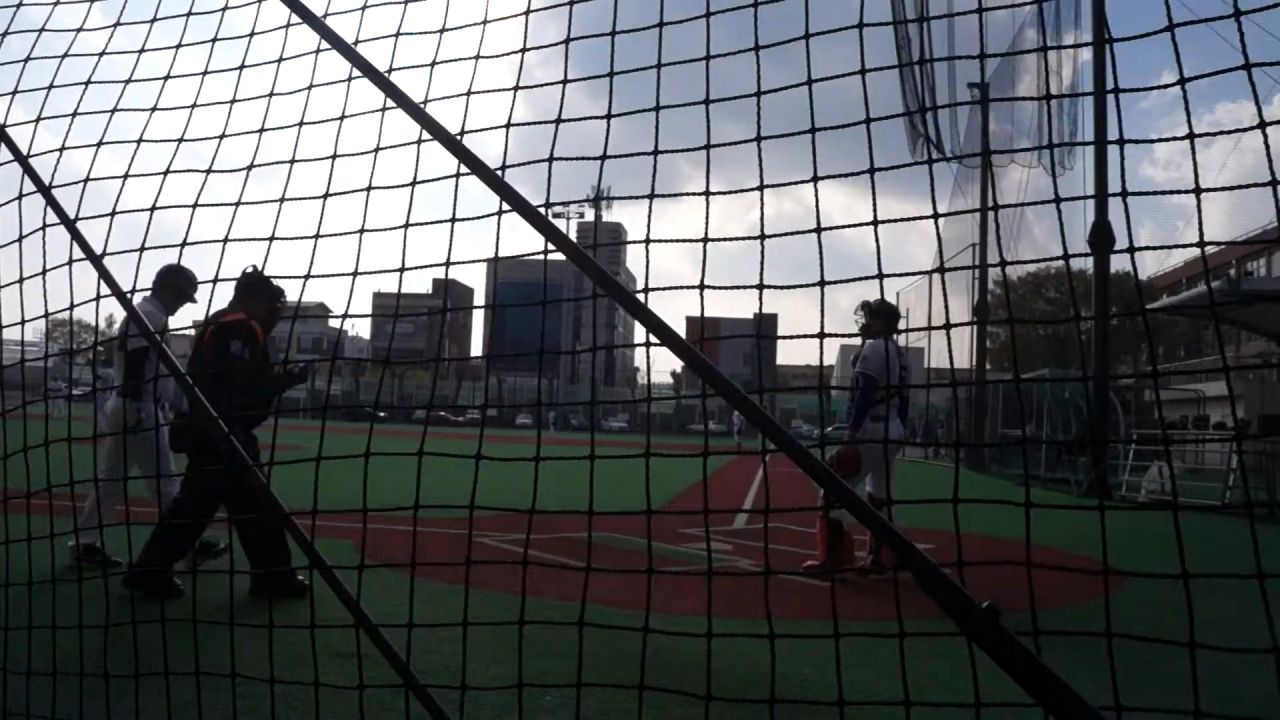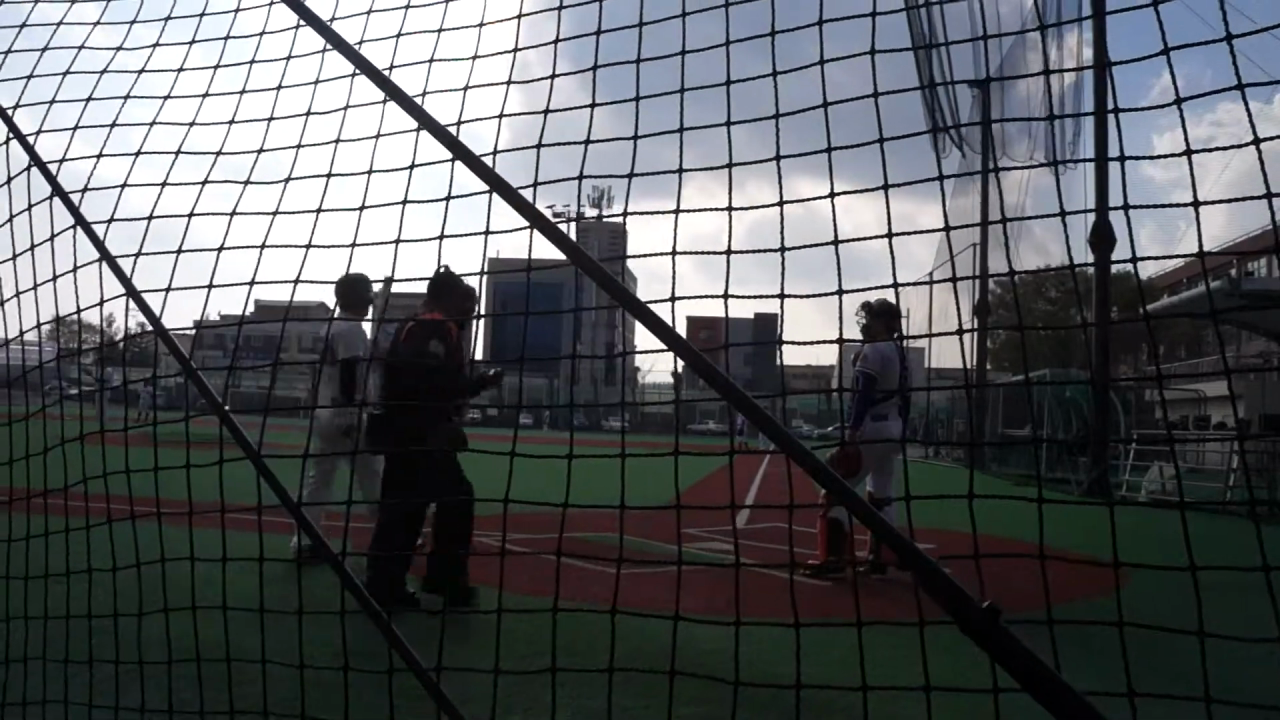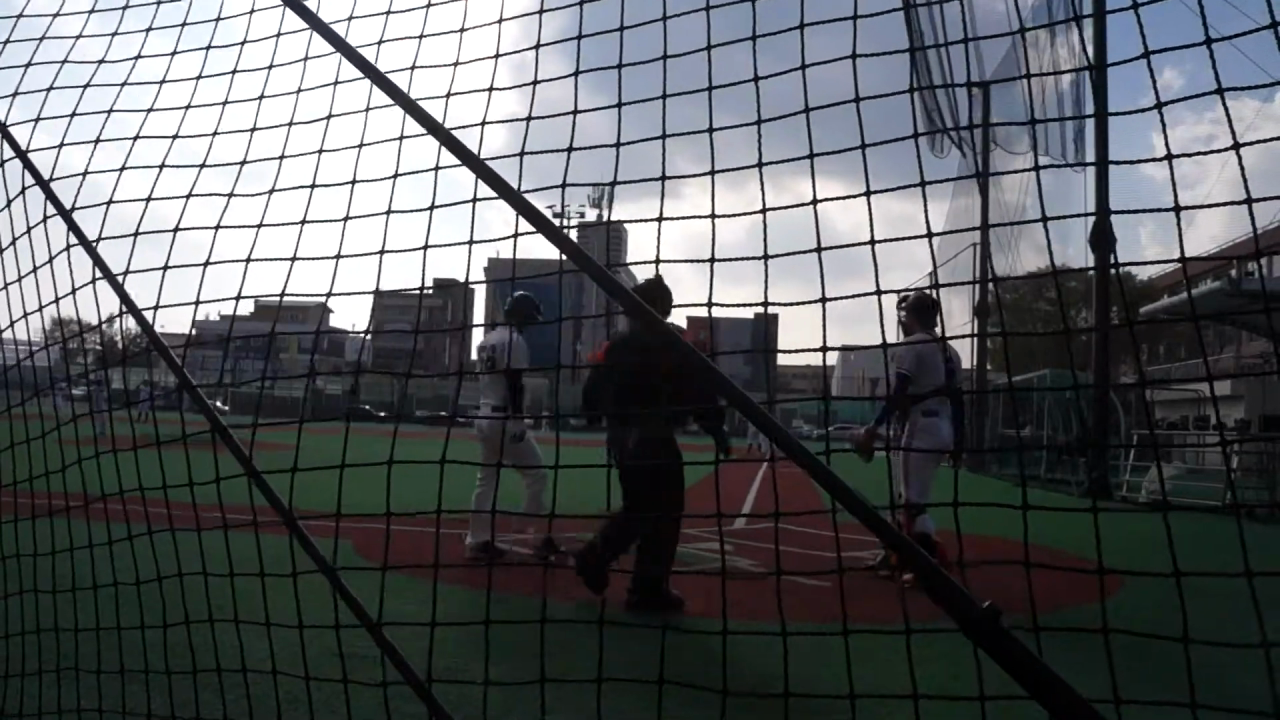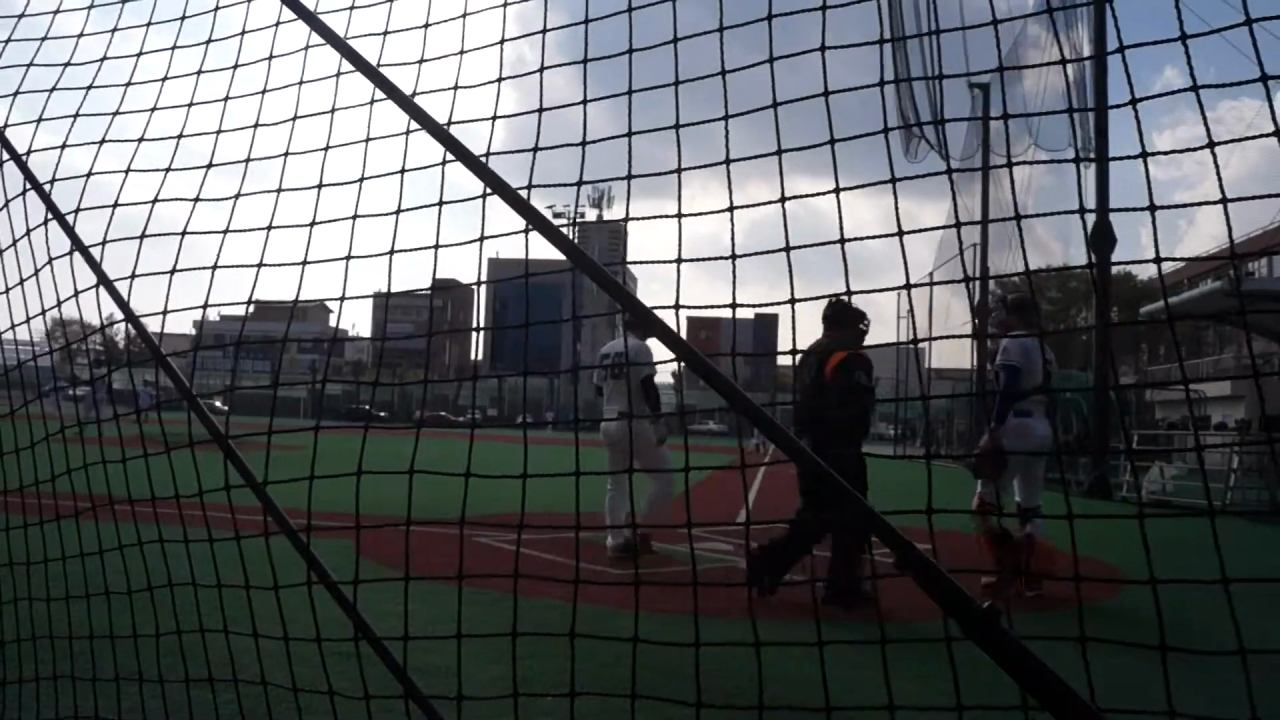
dt=1s
person 1, frame 1
left shoulder: (227, 325)
right shoulder: (239, 328)
right elbow: (230, 387)
left wrist: (288, 379)
right wrist: (226, 435)
left hip: (224, 431)
right hip: (220, 432)
left knee: (249, 501)
right knee: (208, 504)
left ankle: (273, 574)
right ankle: (151, 571)
person 1, frame 2
left shoulder: (427, 328)
right shoulder: (434, 328)
right elbow: (426, 384)
left wrist: (481, 382)
right wrist: (447, 426)
left hip: (419, 435)
right hip: (413, 434)
left knee: (457, 495)
right knee: (404, 508)
left ankle: (446, 576)
right ankle: (384, 585)
person 1, frame 3
left shoulder: (616, 346)
right shoulder: (681, 347)
left elbow: (593, 394)
right elbow: (702, 395)
left wrist: (616, 425)
right wrist: (719, 436)
left hip: (621, 440)
right hip: (656, 441)
left knee: (636, 510)
right knee: (661, 515)
left ankle: (596, 556)
right ankle: (648, 589)
person 1, frame 4
left shoulder: (809, 357)
right shoulder: (852, 359)
right elbow: (855, 411)
right wrist: (852, 442)
left hip: (808, 448)
right hip: (840, 452)
left knee: (813, 518)
right knee: (848, 522)
left ankle: (766, 564)
right ankle: (843, 587)
person 2, frame 1
left shoulder: (873, 348)
right shoulder: (899, 353)
left elbow: (864, 395)
right elbow: (903, 399)
left wrist: (851, 435)
left hip: (872, 429)
right hip: (893, 429)
right knee: (880, 496)
left ankle: (833, 558)
right ankle: (878, 558)
person 2, frame 2
left shoulder: (873, 349)
right shoulder: (900, 354)
left elbow: (864, 395)
right elbow: (905, 399)
left wrist: (851, 433)
left hip: (872, 429)
right hip: (894, 429)
right knee: (882, 497)
left ankle: (834, 558)
right ankle: (879, 558)
person 2, frame 3
left shoulder: (911, 346)
right shoulder: (948, 351)
left elbow: (898, 394)
right elbow: (957, 400)
left wrist: (874, 427)
right wrist: (957, 441)
left hip: (921, 428)
right hip: (943, 429)
left knee: (915, 501)
right knee: (908, 496)
right ankle: (891, 558)
person 2, frame 4
left shoulder: (1013, 342)
right shoulder: (1043, 348)
left elbow: (1008, 389)
right elbow: (1042, 392)
left wrist: (993, 431)
left hip: (1016, 425)
right hip: (1041, 426)
left knee: (987, 502)
right knee: (1030, 504)
left ankle: (1009, 570)
right ankle: (1030, 574)
person 3, frame 1
left shoulder: (147, 314)
right shoulder: (148, 315)
right elbow: (134, 363)
right wrist: (134, 407)
left hip: (131, 408)
right hip: (140, 408)
left knee: (110, 478)
right knee: (163, 477)
left ankle: (86, 542)
person 3, frame 2
left shoulder: (331, 328)
right shoulder: (352, 330)
right elbow: (349, 373)
right wrist: (352, 414)
left hip: (324, 412)
right hip: (346, 413)
left knee: (318, 480)
right knee: (372, 477)
left ankle: (303, 542)
person 3, frame 3
left shoulder: (486, 340)
right shoulder: (514, 340)
right elbow: (515, 382)
right wrist: (518, 421)
left hip: (484, 418)
right hip: (506, 419)
left knee: (486, 481)
right knee: (536, 475)
left ankle: (478, 540)
right ankle: (541, 538)
person 3, frame 4
left shoulder: (606, 350)
right shoulder: (639, 348)
right elbow: (648, 386)
right wrist: (659, 422)
left hip: (608, 424)
right hip: (633, 423)
left knee: (616, 484)
right knee: (663, 477)
left ankle: (618, 539)
right ankle: (641, 532)
